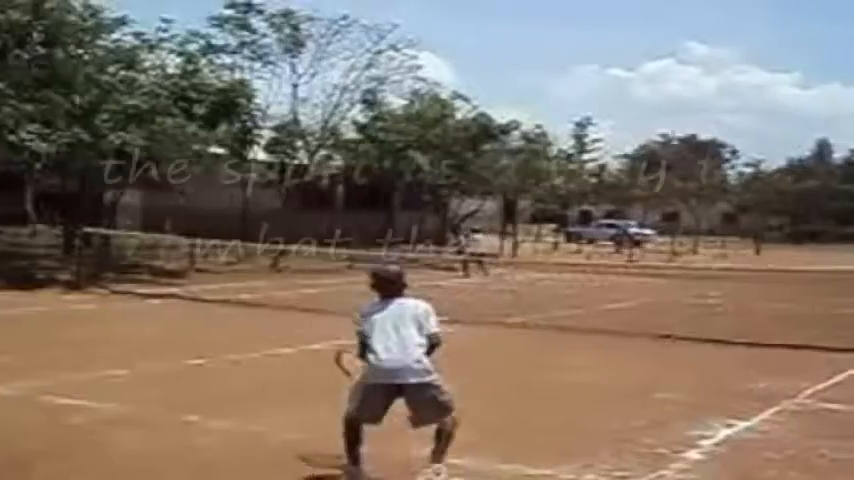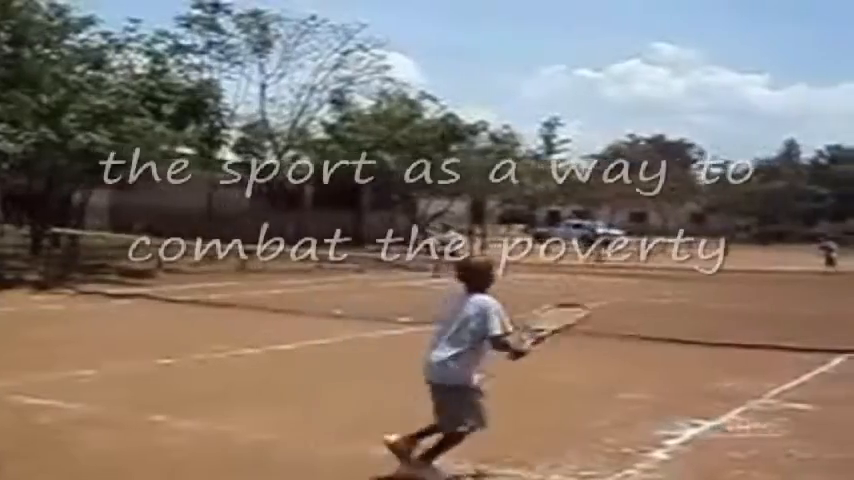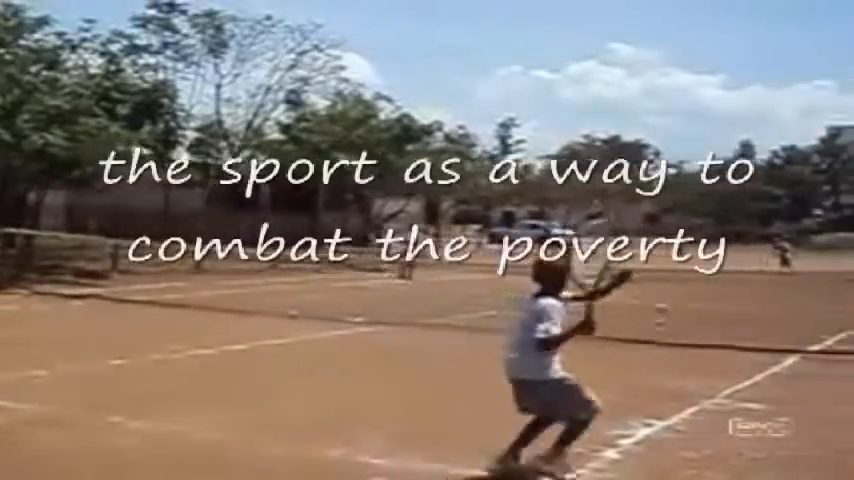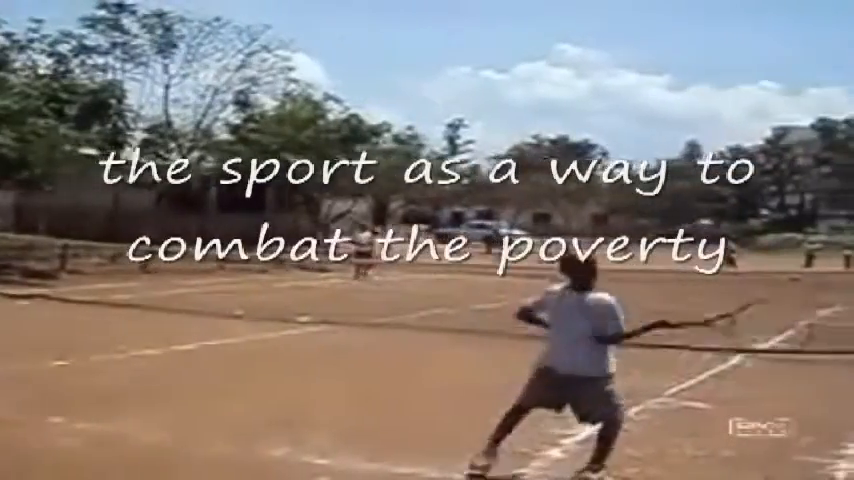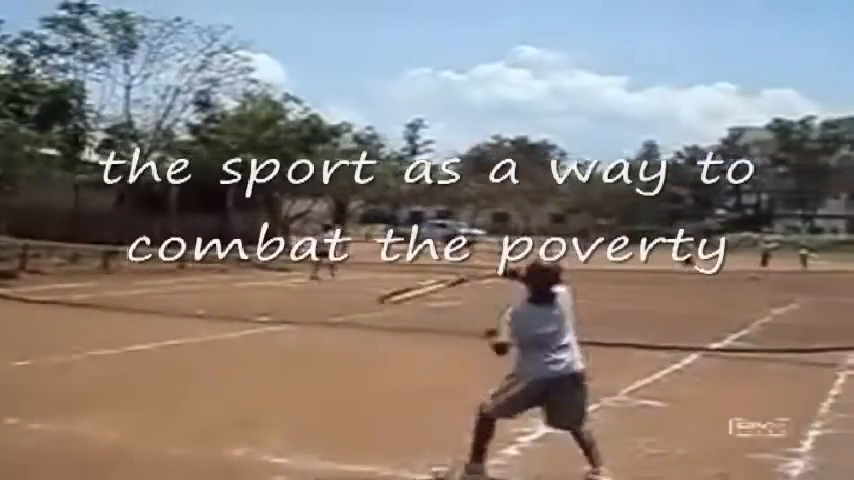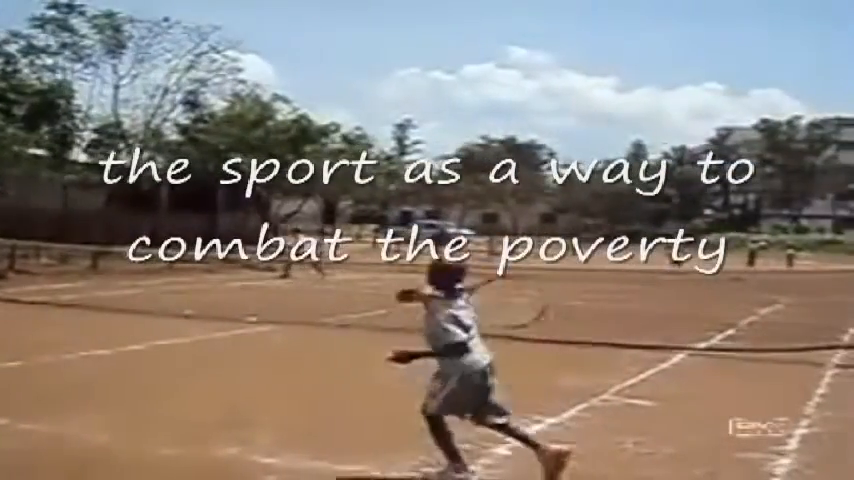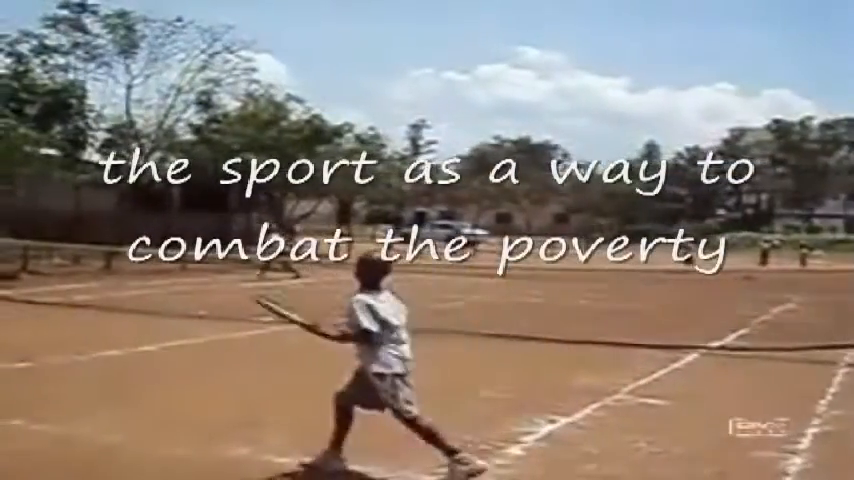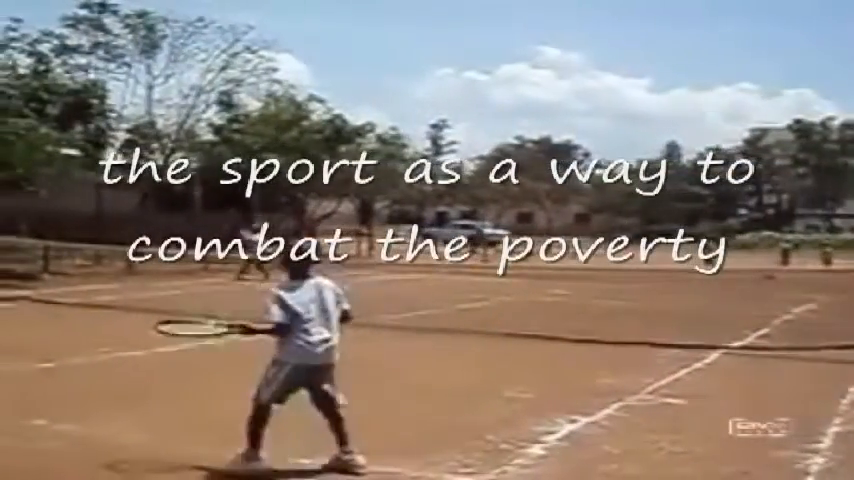
dt=0.4s
person 1, frame 1
left shoulder: (368, 311)
right shoulder: (421, 307)
left elbow: (363, 350)
right elbow: (435, 341)
left hip: (379, 371)
right hip: (417, 371)
left knee: (353, 417)
right knee: (446, 419)
person 1, frame 2
left shoulder: (458, 299)
right shoulder: (488, 305)
right elbow: (497, 342)
left wrist: (511, 345)
right wrist: (520, 349)
left hip: (439, 368)
right hip: (453, 374)
left knee: (456, 422)
right knee: (465, 425)
left ankle: (403, 442)
person 1, frame 3
left shoulder: (541, 300)
right shoulder: (549, 306)
left elbow: (582, 298)
right elbow: (546, 343)
right wrist: (577, 328)
left hip: (520, 371)
right hip: (540, 374)
left knee: (550, 413)
right knee: (588, 412)
left ankle: (508, 458)
right ankle: (552, 458)
person 1, frame 4
left shoulder: (554, 294)
right shoulder: (604, 303)
left elbow: (523, 314)
right elbow: (612, 339)
right wrist: (649, 327)
left hip: (552, 366)
right hip: (591, 371)
left knee: (522, 406)
right knee: (613, 420)
left ankle: (488, 453)
person 1, frame 5
left shoulder: (518, 314)
right shoulder: (562, 295)
left elbow: (502, 348)
right elbow: (544, 286)
left wrist: (494, 337)
right wrist: (521, 275)
left hip: (534, 375)
right hip: (571, 371)
left knee: (487, 413)
right knee: (576, 425)
person 1, frame 6
left shoulder: (442, 313)
right shoulder: (456, 293)
left elbow: (459, 348)
left wrist: (414, 356)
right wrist: (417, 295)
left hip: (461, 369)
right hip: (478, 366)
left knee: (432, 413)
right knee: (494, 418)
right ankle: (545, 450)
person 1, frame 7
left shoulder: (360, 302)
right shoulder: (388, 298)
left elbow: (366, 337)
right elbow: (389, 329)
left wrist: (329, 334)
left hip: (384, 366)
right hip: (378, 365)
left knee: (409, 416)
right knee: (343, 400)
left ankle: (460, 459)
right ankle: (333, 455)
person 1, frame 8
left shoulder: (282, 293)
right shoulder: (329, 286)
left elbow: (281, 328)
right elbow: (346, 316)
left wrist: (255, 330)
left hip: (293, 357)
right hip: (324, 356)
left knee: (262, 402)
right knee: (329, 405)
left ankle: (252, 455)
right ankle: (348, 454)
